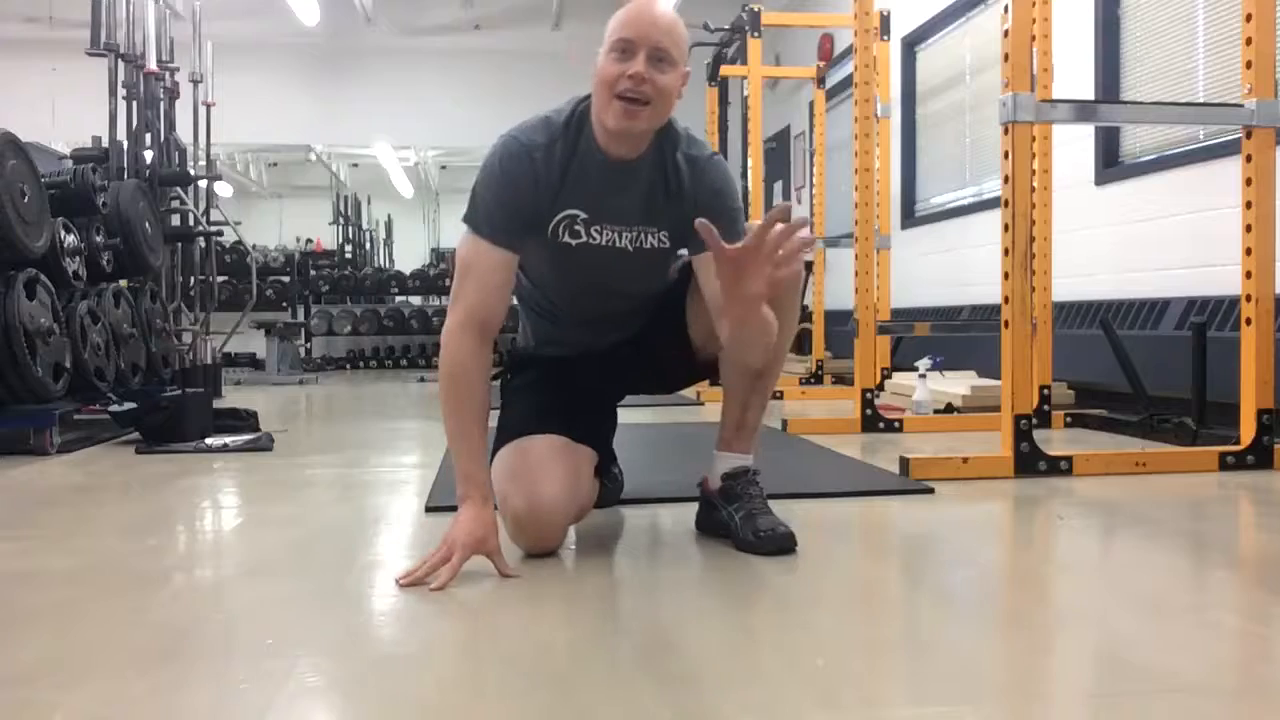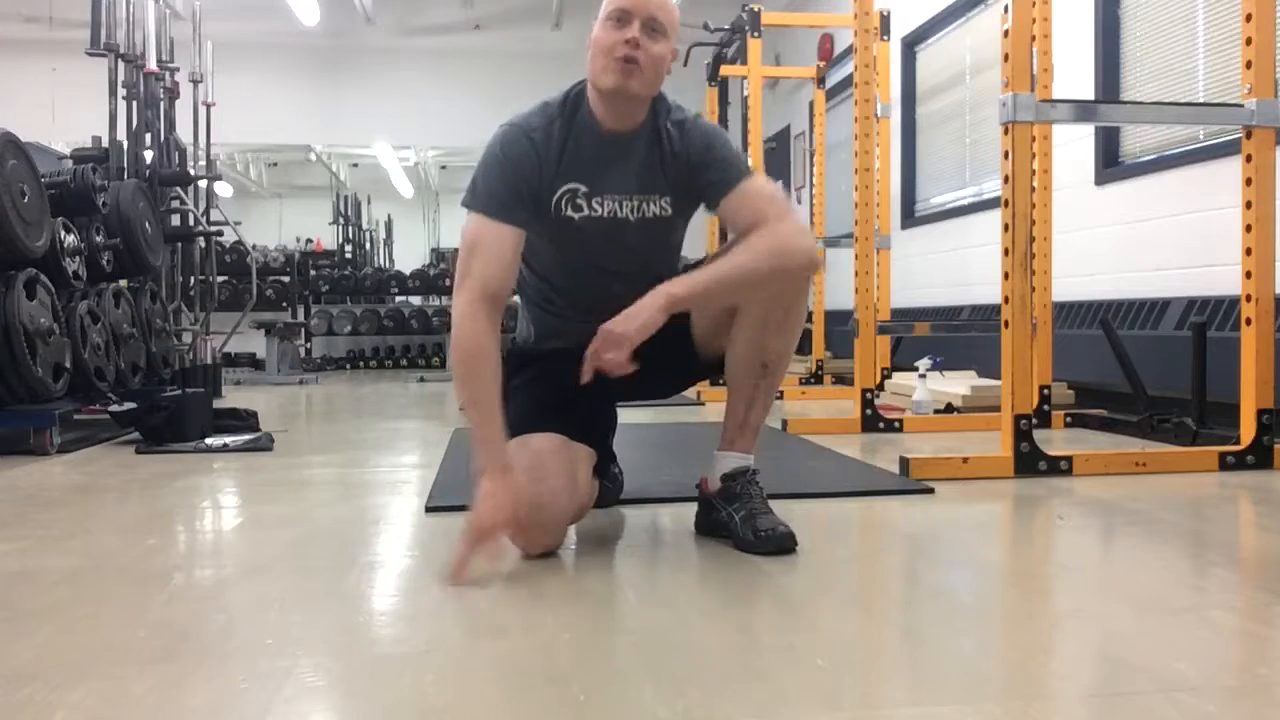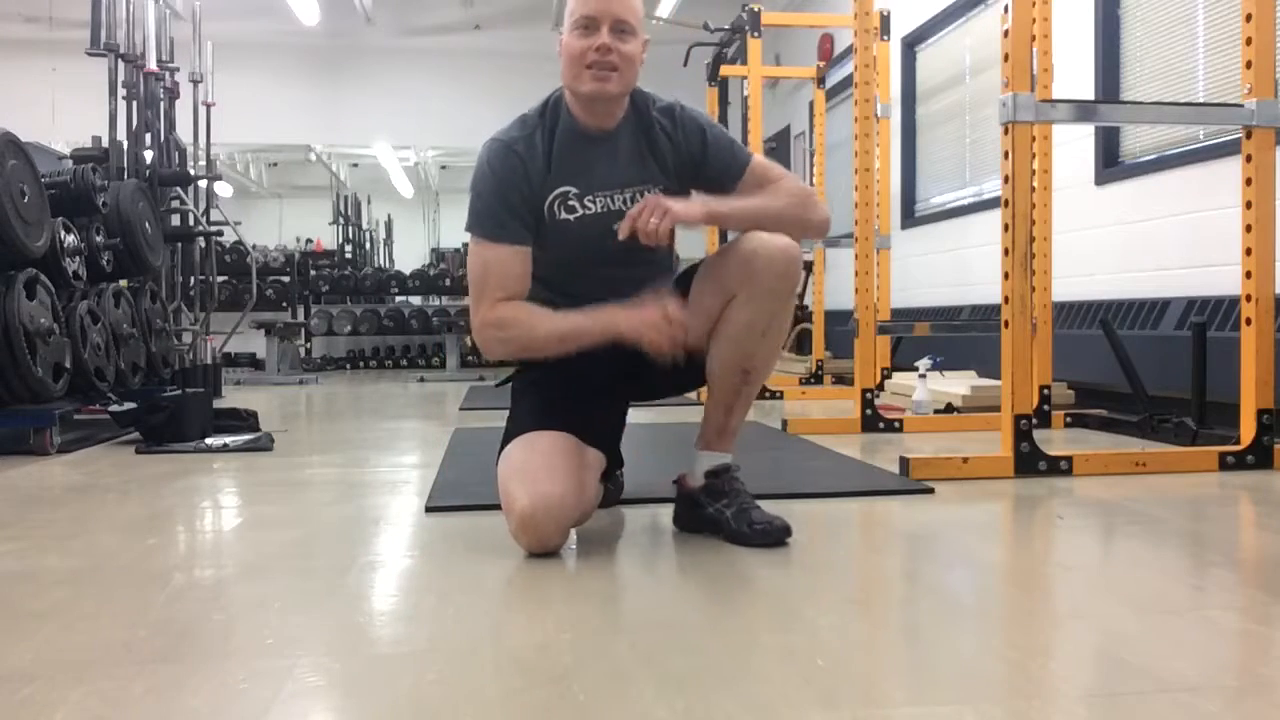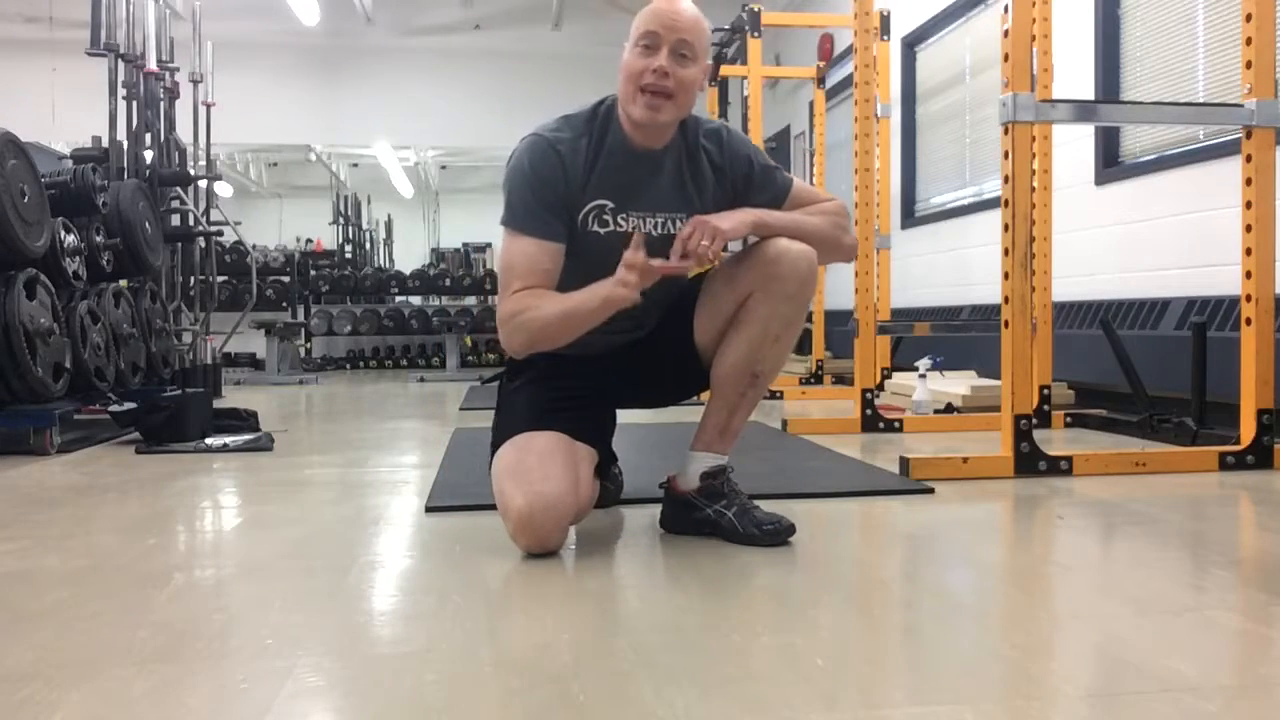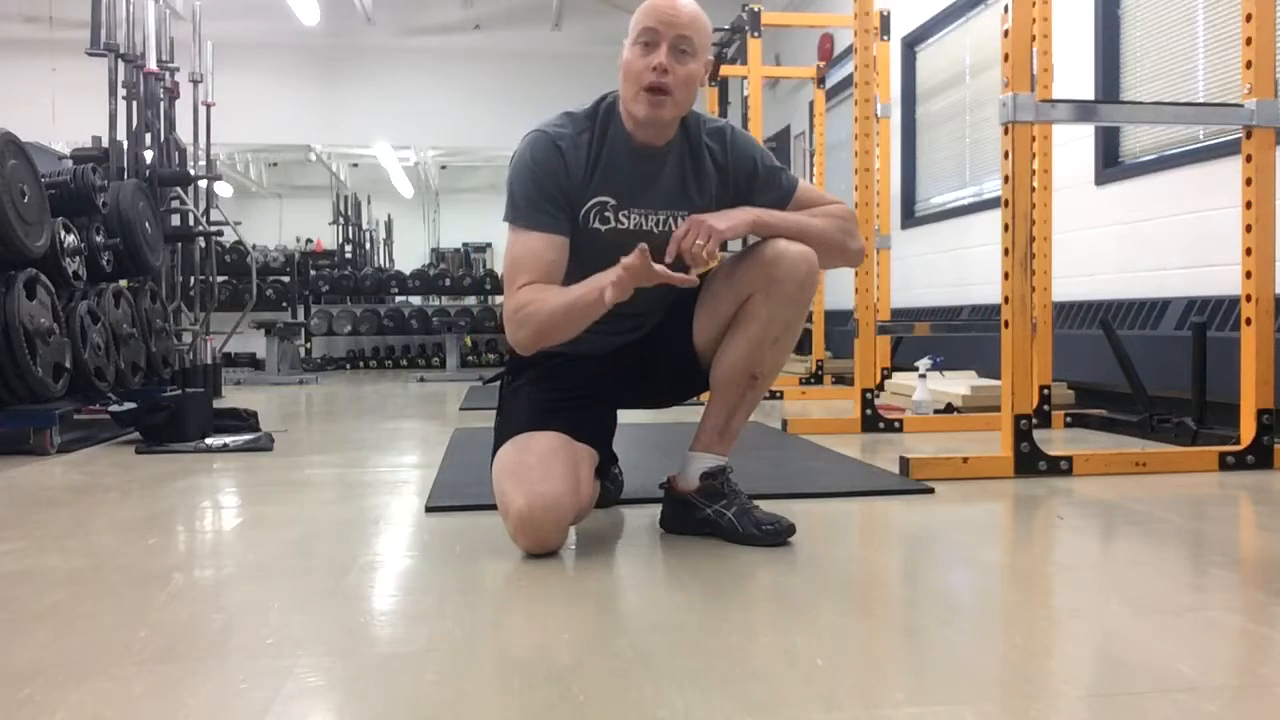
dt=0.5s
person 1, frame 1
left shoulder: (700, 172)
right shoulder: (525, 156)
left elbow: (755, 349)
right elbow: (469, 328)
left wrist: (743, 304)
right wrist: (475, 501)
left hip: (656, 331)
right hip: (558, 357)
left knee: (779, 259)
right knee: (536, 523)
left ankle: (730, 482)
right ankle: (595, 471)
person 1, frame 2
left shoulder: (692, 141)
right shoulder: (525, 143)
left elbow: (795, 246)
right elbow: (476, 305)
left wrist: (662, 300)
right wrist: (496, 474)
left hip: (660, 332)
right hip: (559, 355)
left knee: (785, 261)
right knee: (533, 524)
left ankle: (728, 483)
right ankle: (593, 471)
person 1, frame 3
left shoulder: (678, 129)
right shoulder: (512, 156)
left elbow: (810, 213)
right elbow: (493, 326)
left wrist: (704, 206)
right wrist: (620, 319)
left hip: (661, 332)
right hip: (565, 356)
left knee: (772, 253)
right knee: (537, 521)
left ankle: (707, 480)
right ankle: (594, 470)
person 1, frame 4
left shoulder: (719, 152)
right shoulder: (550, 155)
left elbow: (841, 232)
right elbow: (516, 327)
left wrist: (749, 218)
right wrist: (615, 289)
left hip: (661, 341)
right hip: (564, 359)
left knee: (790, 261)
right knee: (536, 521)
left ankle: (700, 484)
right ankle: (594, 471)
person 1, frame 5
left shoulder: (722, 150)
right shoulder: (553, 150)
left elbow: (848, 238)
right elbow: (524, 327)
left wrist: (748, 216)
right wrist: (613, 283)
left hip: (665, 340)
right hip: (566, 358)
left knee: (790, 262)
right knee: (536, 520)
left ankle: (700, 483)
right ankle: (593, 470)
